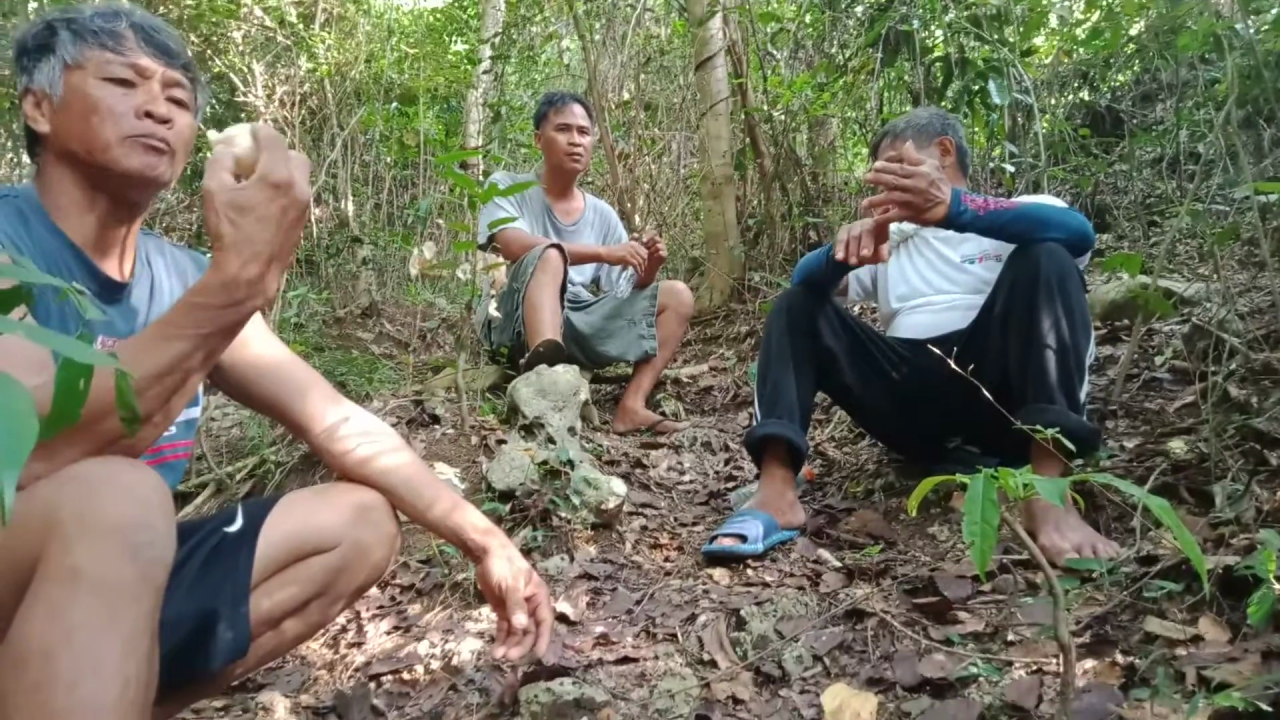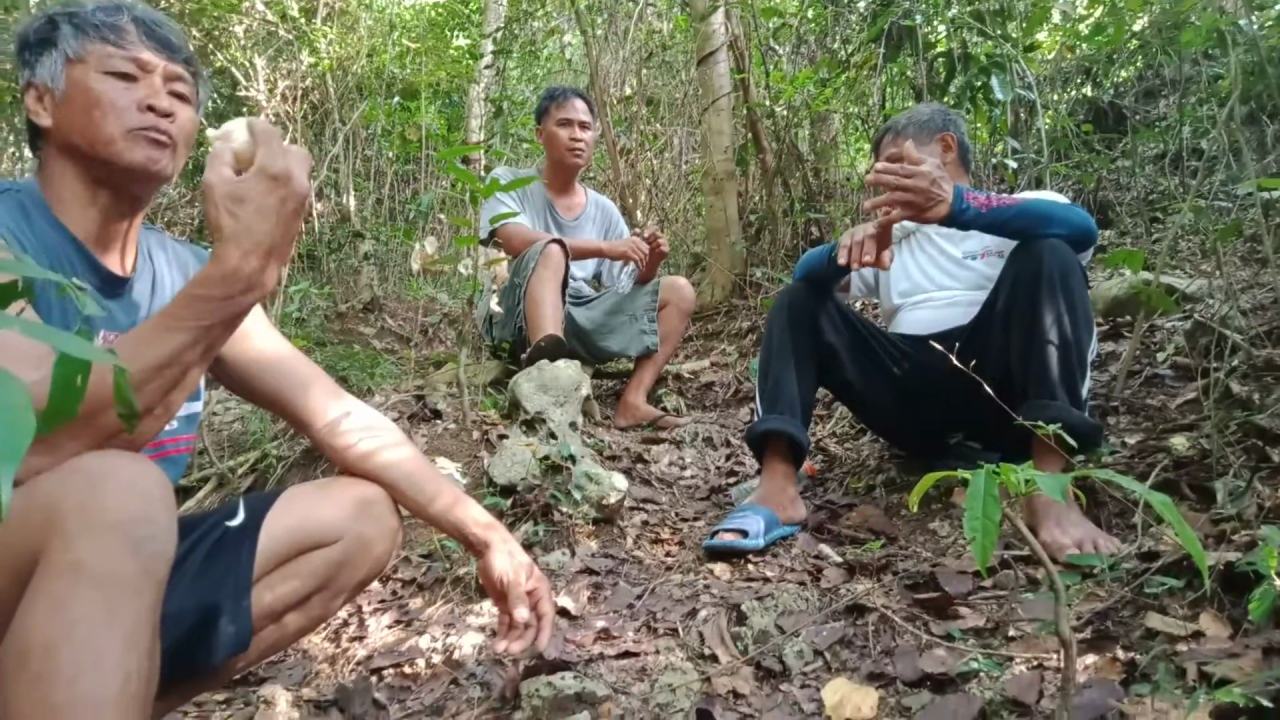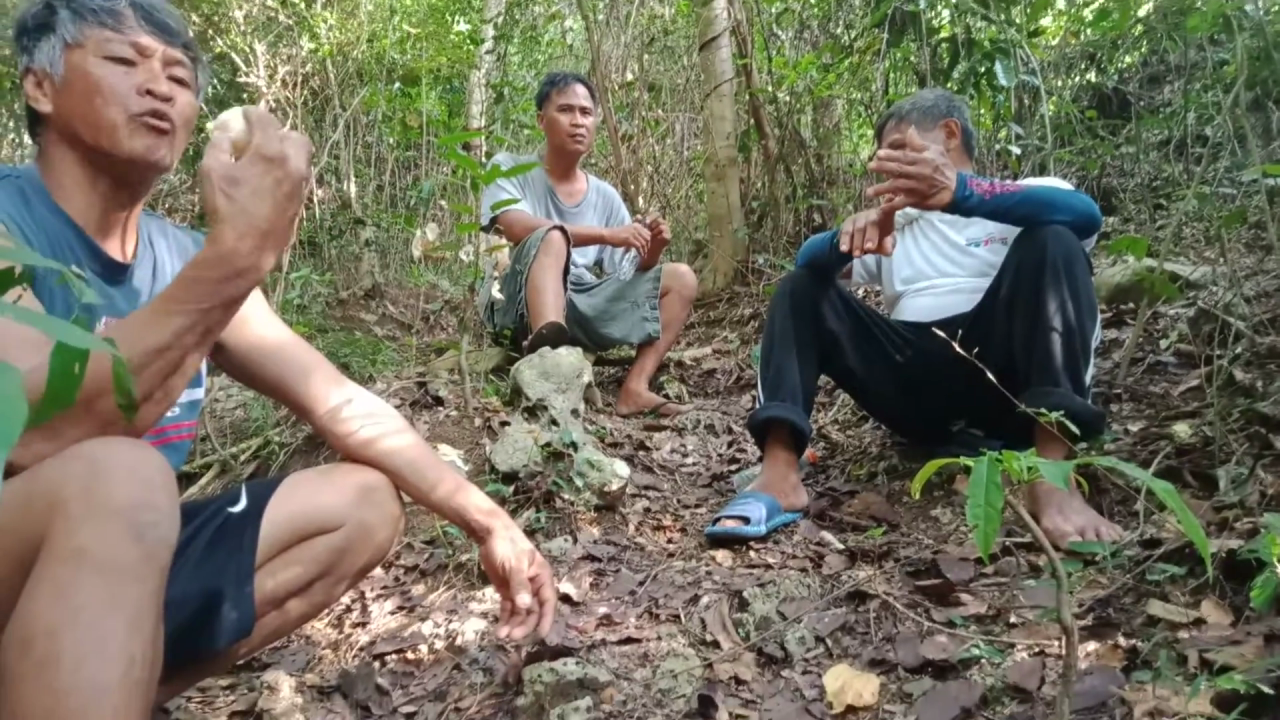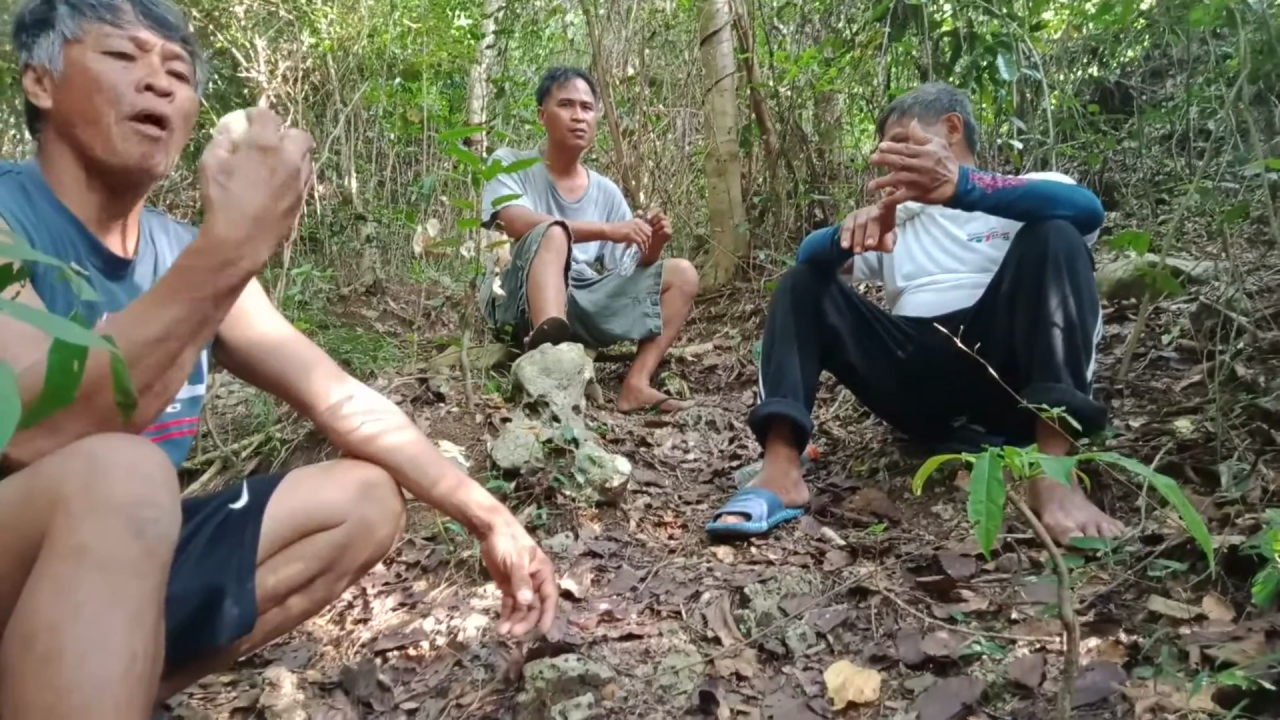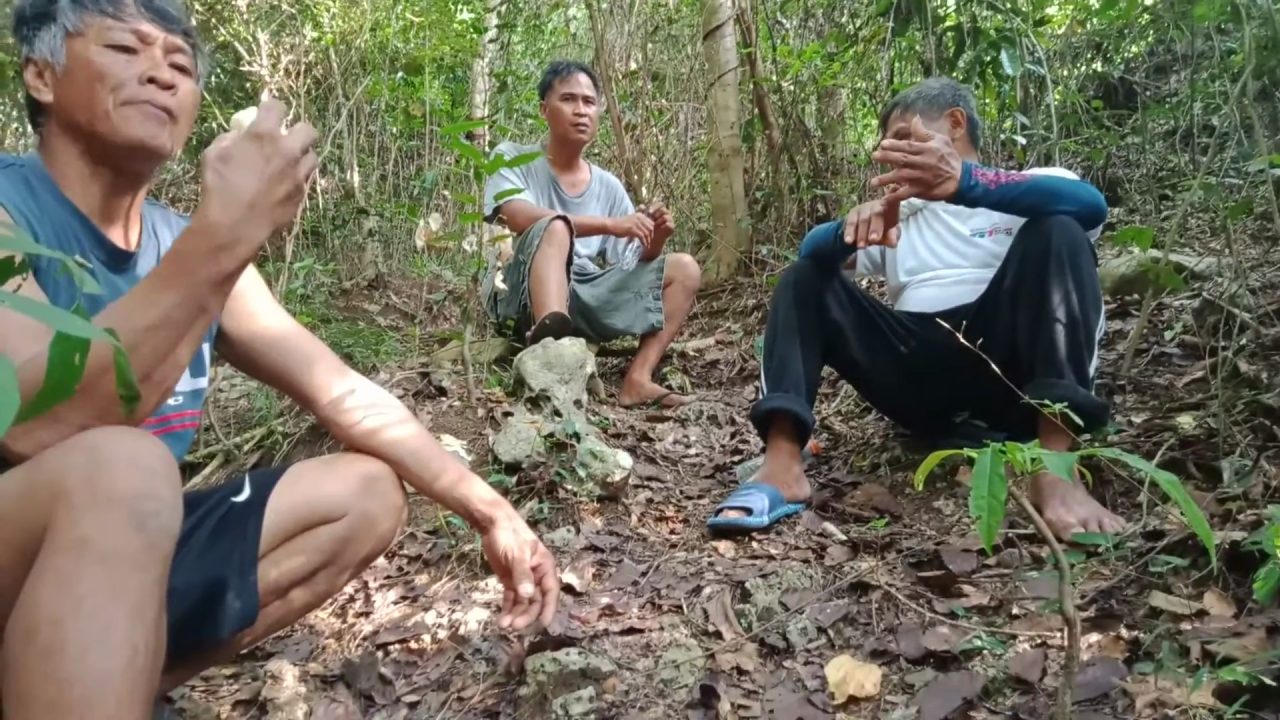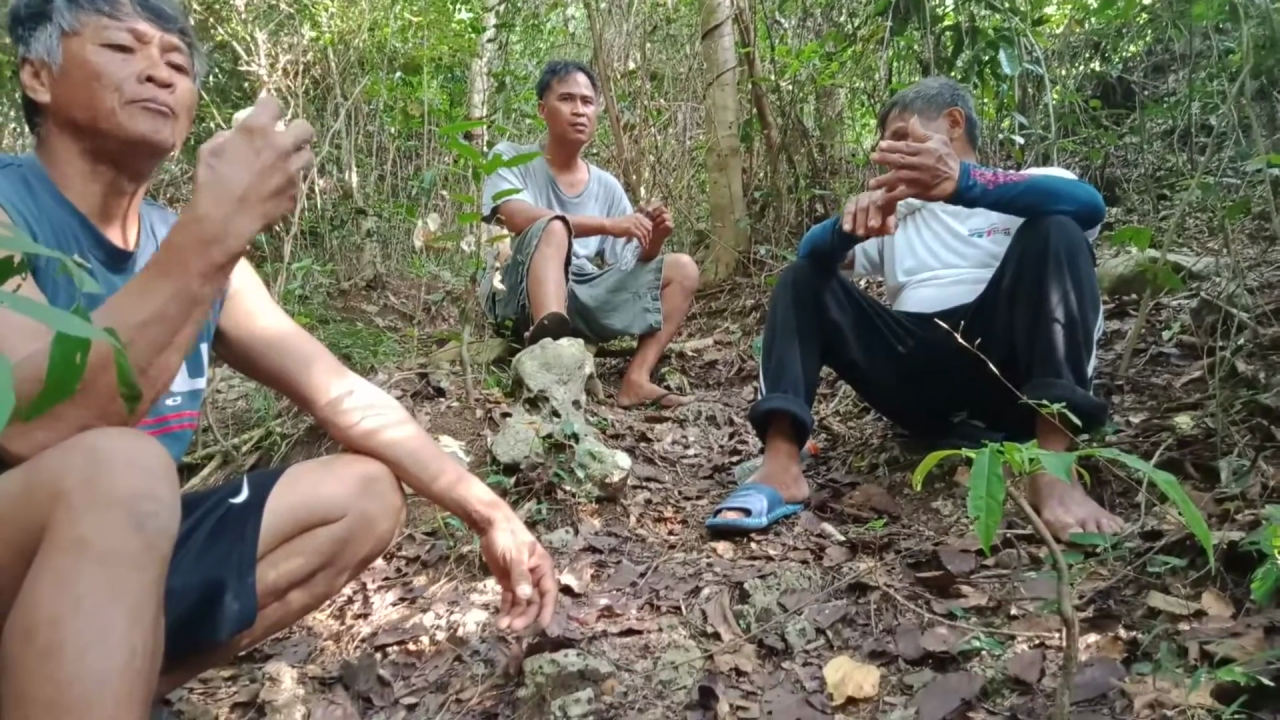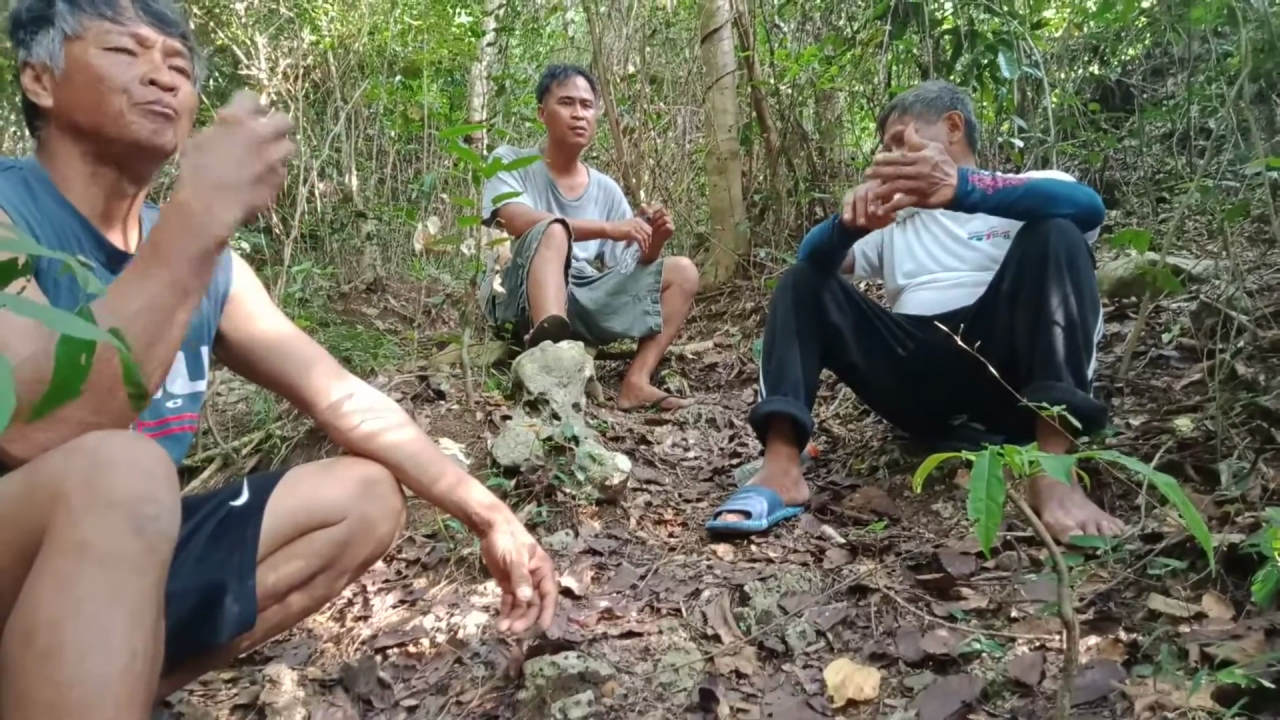
dt=0.1s
person 1, frame 1
left shoulder: (184, 277)
left elbow: (336, 420)
left wrist: (481, 538)
right wrist: (242, 277)
left hip: (119, 579)
left knee: (360, 522)
right knee: (116, 498)
person 1, frame 2
left shoulder: (187, 273)
left elbow: (338, 415)
left wrist: (483, 533)
right wrist: (242, 271)
left hip: (120, 573)
left knee: (361, 516)
right knee: (116, 490)
person 1, frame 3
left shoulder: (186, 257)
left elbow: (341, 402)
left wrist: (484, 519)
right wrist: (238, 255)
left hip: (121, 565)
left knee: (364, 502)
right knee: (119, 475)
person 1, frame 4
left shoulder: (188, 255)
left elbow: (342, 399)
left wrist: (485, 515)
right wrist: (232, 246)
left hip: (123, 560)
left knee: (365, 498)
right knee: (120, 471)
person 1, frame 5
left shoulder: (185, 246)
left elbow: (344, 392)
left wrist: (489, 510)
right wrist: (225, 231)
left hip: (123, 558)
left knee: (368, 492)
right knee: (122, 466)
person 1, frame 6
left shoulder: (189, 249)
left elbow: (342, 393)
left wrist: (487, 511)
right wrist: (217, 225)
left hip: (122, 555)
left knee: (365, 493)
right knee: (119, 466)
person 1, frame 7
left shoulder: (206, 265)
left elbow: (342, 397)
left wrist: (486, 513)
right wrist: (202, 214)
left hip: (120, 558)
left knee: (365, 495)
right knee: (118, 471)
person 2, frame 1
left shoulder: (1017, 217)
right shoulder: (890, 242)
left elbow: (1078, 232)
right elbow: (805, 278)
left wrist: (952, 207)
right wrist: (844, 250)
left hip: (997, 391)
right hip: (914, 405)
left knee: (1042, 258)
right knee: (796, 306)
left ankle: (1048, 495)
right ankle: (776, 491)
person 2, frame 2
left shoulder: (1021, 212)
right shoulder: (893, 238)
left elbow: (1081, 228)
right elbow: (806, 274)
left wrist: (955, 205)
right wrist: (847, 249)
left hip: (999, 387)
right hip: (916, 400)
left knee: (1045, 255)
right knee: (797, 301)
left ankle: (1049, 490)
right ankle: (778, 487)
person 2, frame 3
left shoulder: (1022, 199)
right shoulder: (896, 225)
left elbow: (1085, 214)
right elbow: (808, 260)
left wrist: (959, 192)
right wrist: (850, 235)
left hip: (1002, 371)
right hip: (917, 387)
left knee: (1049, 240)
right knee: (800, 288)
left ankle: (1052, 478)
right ankle: (779, 474)
person 2, frame 4
left shoulder: (1025, 195)
right shoulder: (898, 220)
left elbow: (1087, 209)
right elbow: (810, 256)
left wrist: (962, 185)
right wrist: (851, 230)
left hip: (1003, 367)
right hip: (918, 382)
left knee: (1052, 236)
right knee: (800, 284)
left ankle: (1053, 474)
right ankle: (780, 471)
person 2, frame 5
left shoulder: (1029, 191)
right shoulder: (899, 214)
left elbow: (1091, 205)
right elbow: (813, 252)
left wrist: (965, 181)
right wrist: (855, 228)
left hip: (1006, 363)
right hip: (920, 378)
left knee: (1054, 232)
right knee: (803, 279)
left ankle: (1055, 468)
right ankle: (782, 464)
person 2, frame 6
left shoulder: (1028, 191)
right shoulder: (898, 213)
left elbow: (1089, 204)
right elbow: (811, 251)
left wrist: (963, 181)
right wrist: (852, 223)
left hip: (1004, 363)
right hip: (919, 378)
left knee: (1053, 232)
right knee: (801, 279)
left ankle: (1053, 469)
right ankle: (781, 466)
person 2, frame 7
left shoulder: (1026, 190)
right shoulder: (896, 218)
left elbow: (1088, 207)
right elbow: (812, 256)
left wrist: (961, 187)
right wrist: (851, 222)
left hip: (1004, 366)
right hip: (919, 380)
left knee: (1053, 235)
right knee: (802, 283)
left ankle: (1053, 471)
right ankle: (781, 468)
person 3, frame 1
left shoulder: (603, 215)
right shoulder: (507, 187)
left elbow: (627, 295)
right elbow: (513, 245)
left wrist: (647, 269)
right wrist: (604, 252)
left hip: (579, 324)
right hip: (515, 323)
left knee: (677, 296)
right knee: (550, 254)
left ankle: (631, 406)
right ankle: (544, 370)
person 3, frame 2
left shoulder: (605, 210)
right shoulder: (508, 182)
left elbow: (629, 291)
right elbow: (515, 241)
left wrist: (649, 265)
right wrist: (605, 247)
left hip: (581, 320)
right hip: (517, 318)
left knee: (679, 291)
right knee: (551, 249)
left ankle: (633, 401)
person 3, frame 3
left shoulder: (606, 196)
right shoulder: (509, 168)
left elbow: (629, 276)
right elbow: (516, 227)
left wrist: (650, 252)
right wrist: (606, 234)
left hip: (583, 307)
right hip: (517, 304)
left knee: (681, 278)
right knee: (552, 235)
left ankle: (634, 388)
right ankle: (546, 351)
person 3, frame 4
left shoulder: (607, 192)
right shoulder: (510, 164)
left elbow: (632, 272)
right elbow: (517, 223)
left wrist: (652, 247)
right wrist: (607, 230)
left hip: (584, 304)
right hip: (519, 301)
left knee: (682, 274)
right knee: (553, 232)
left ankle: (636, 384)
right ankle: (547, 347)
person 3, frame 5
left shoulder: (609, 186)
right shoulder: (511, 158)
left elbow: (632, 267)
right elbow: (519, 218)
left wrist: (653, 242)
right wrist: (609, 224)
left hip: (586, 297)
right hip: (520, 295)
left knee: (684, 269)
right knee: (556, 226)
left ankle: (638, 379)
right ankle: (549, 340)
person 3, frame 6
left shoulder: (607, 187)
right shoulder: (510, 158)
left elbow: (631, 268)
right elbow: (517, 218)
left wrist: (652, 242)
right wrist: (608, 225)
left hip: (584, 298)
right hip: (519, 295)
left knee: (682, 269)
right knee: (554, 227)
left ankle: (636, 380)
right ankle: (548, 340)
person 3, frame 7
left shoulder: (607, 190)
right shoulder: (510, 161)
left elbow: (631, 271)
right elbow: (517, 221)
left wrist: (652, 244)
right wrist: (608, 229)
left hip: (585, 301)
right hip: (519, 299)
left knee: (682, 272)
right knee: (554, 230)
left ankle: (636, 382)
right ankle: (548, 344)
